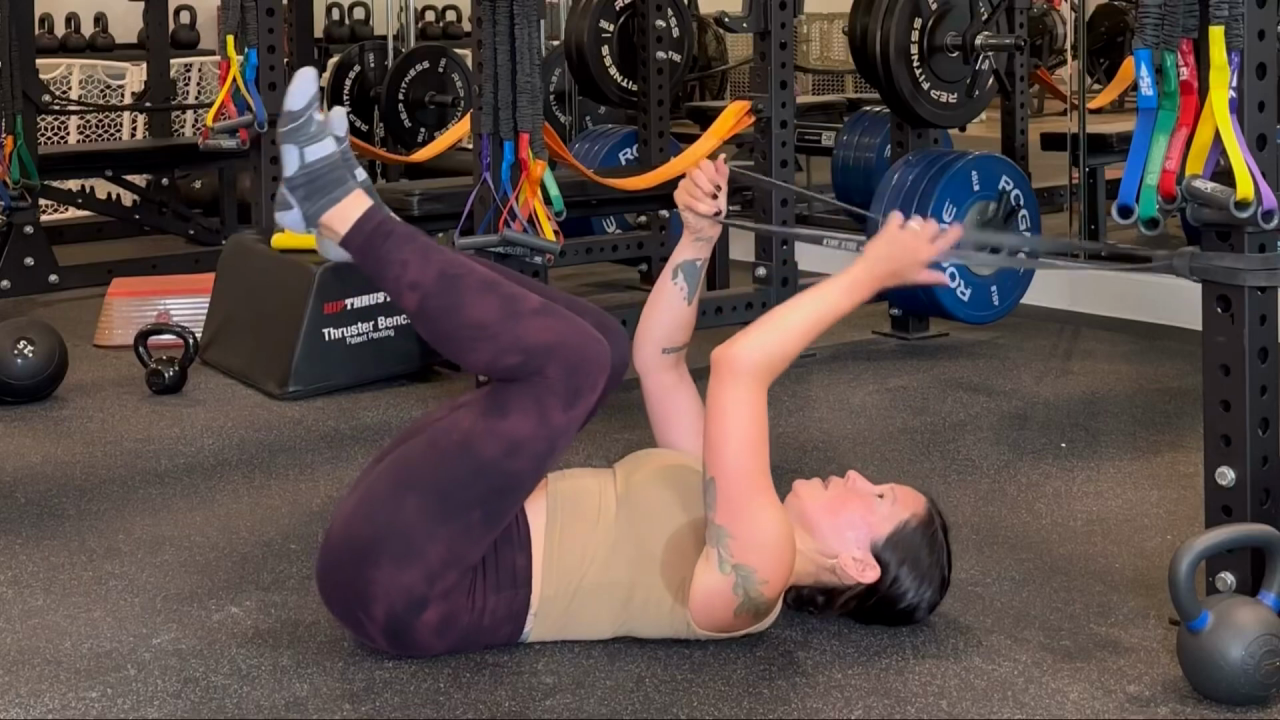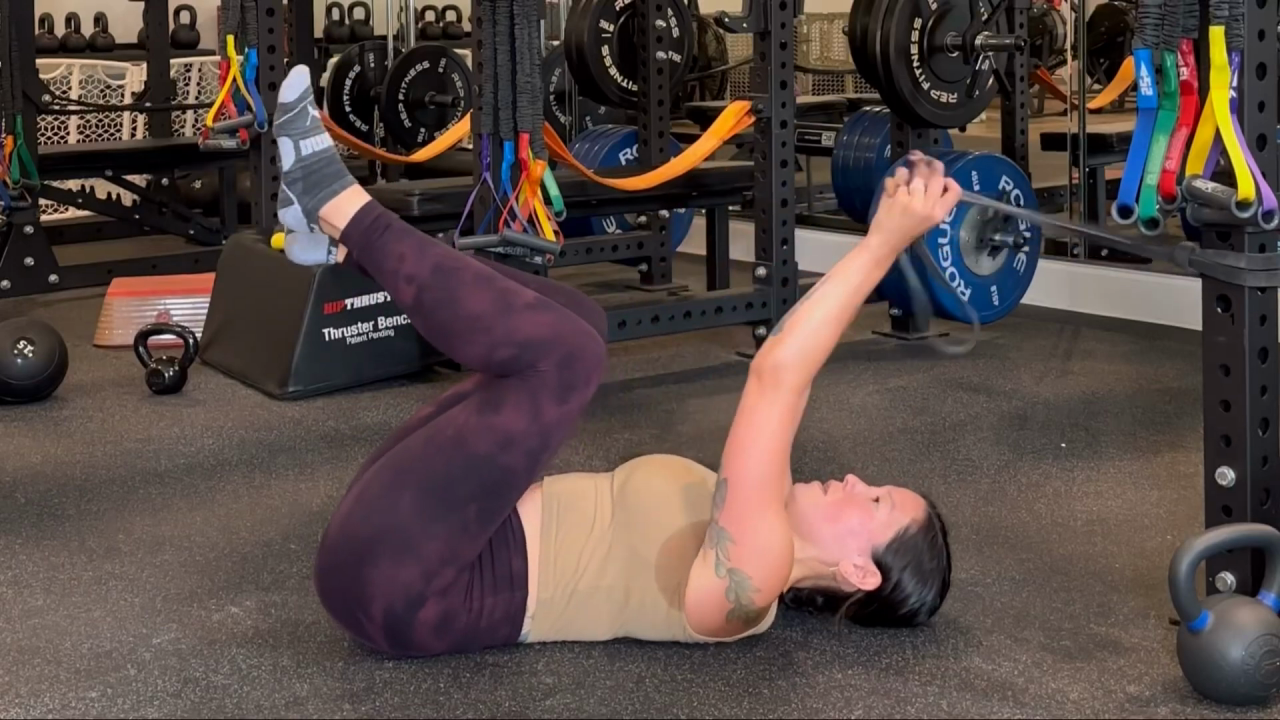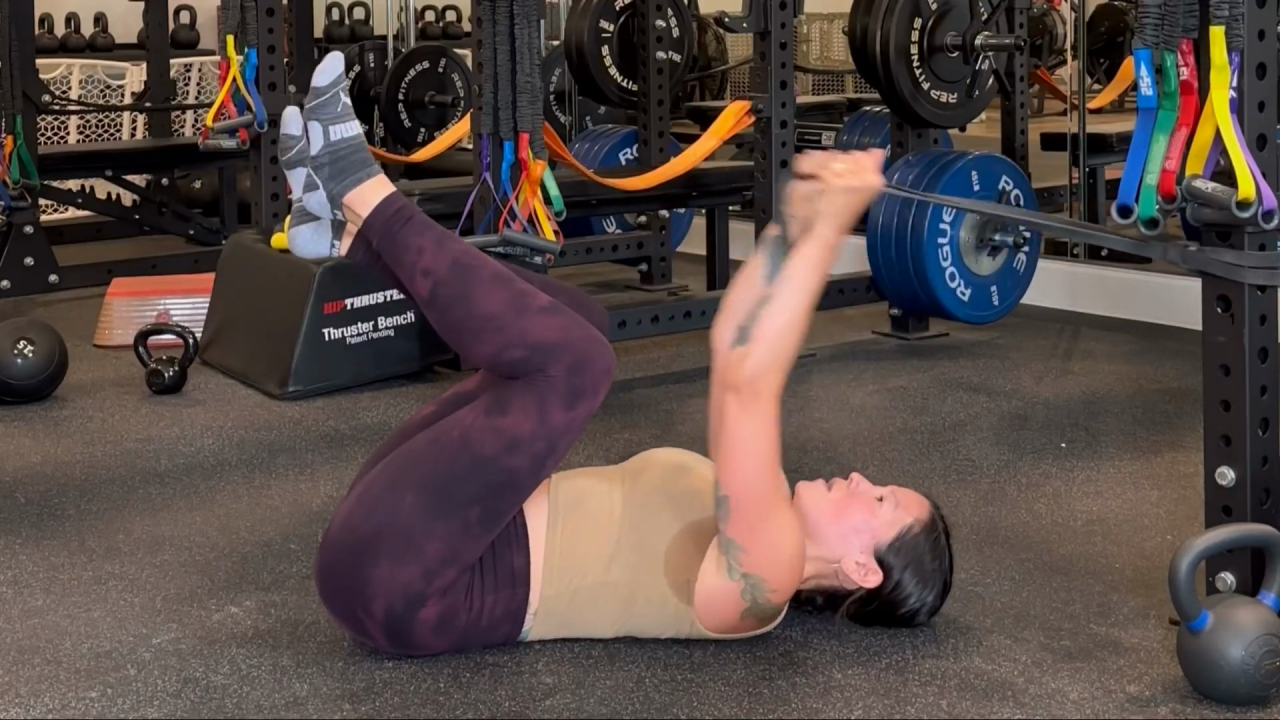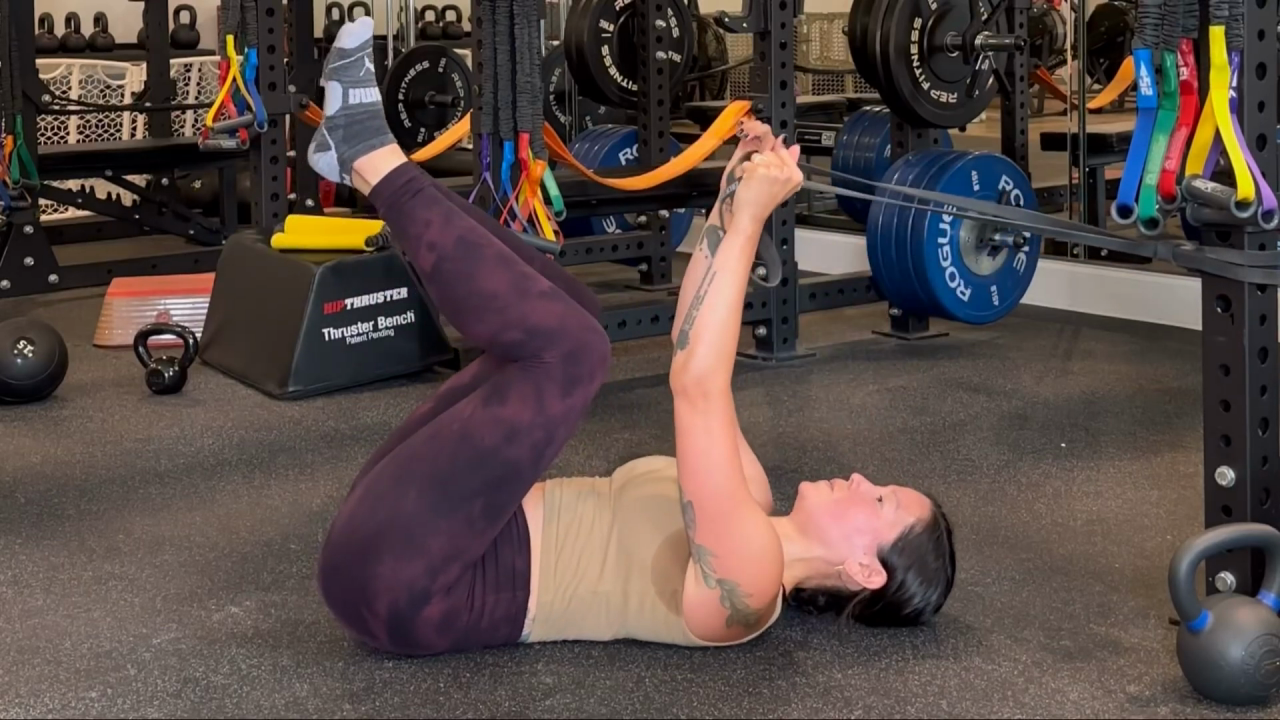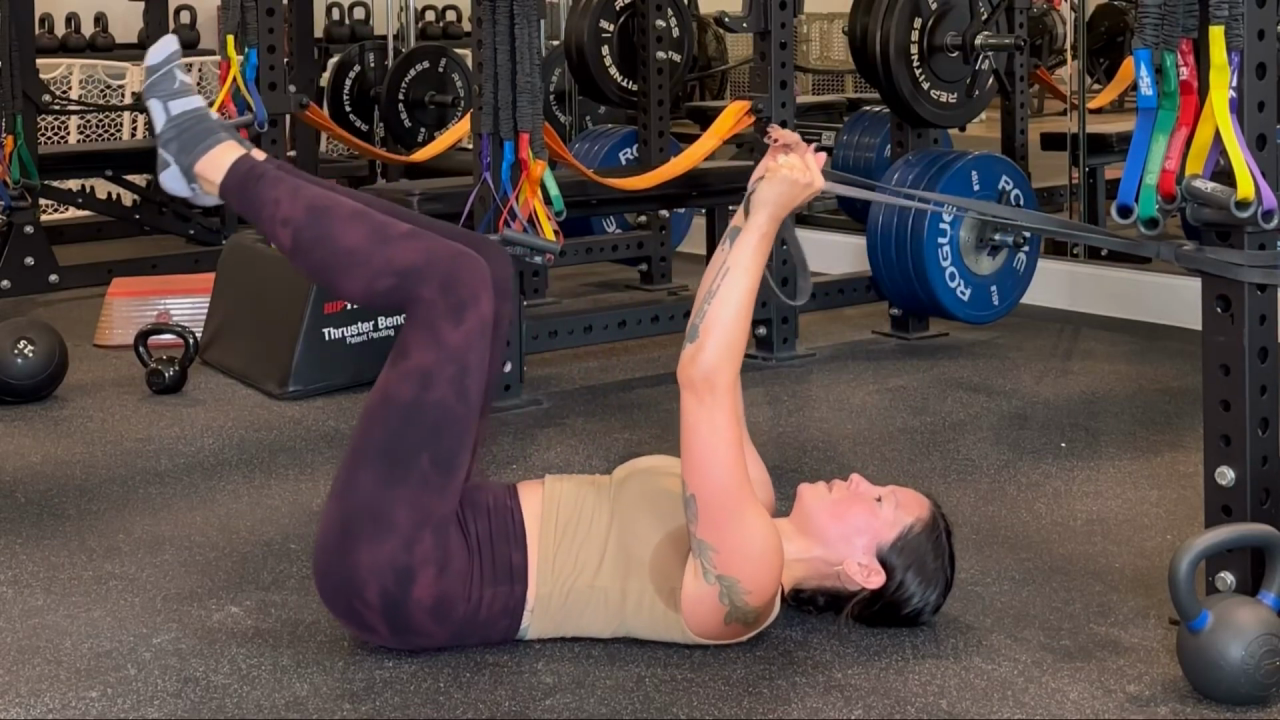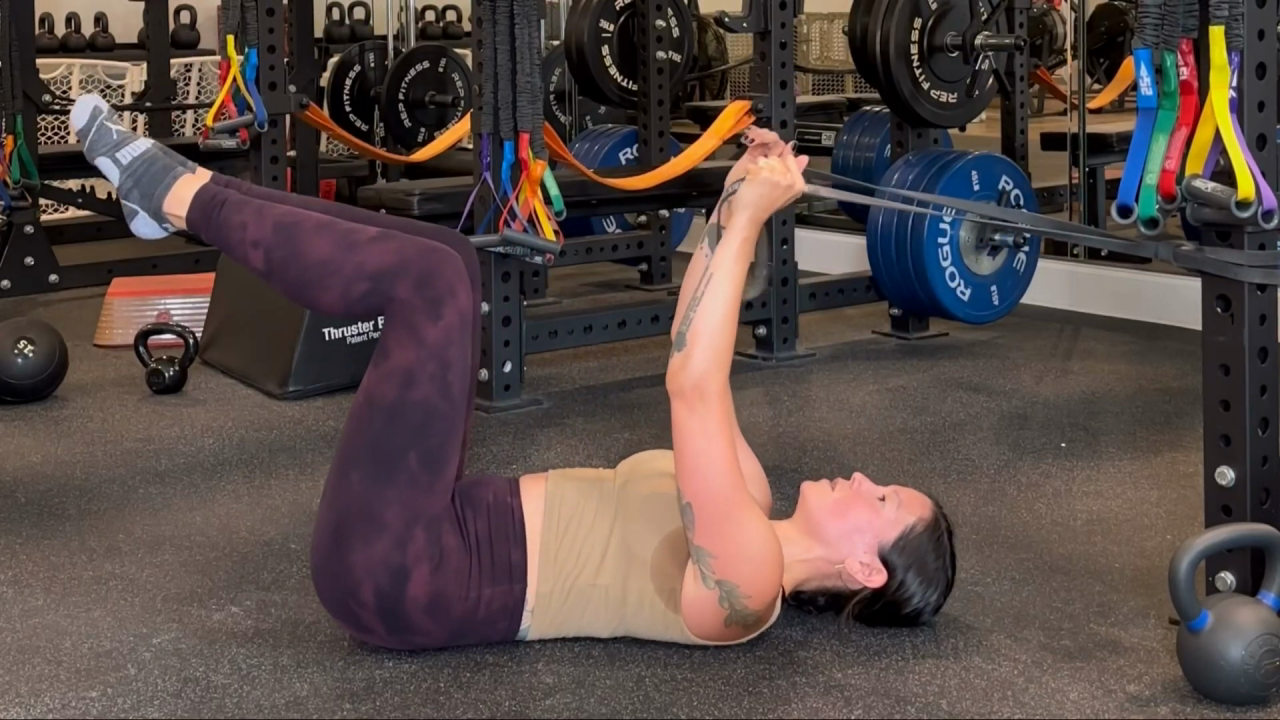
dt=0.7s
person 1, frame 1
left shoulder: (752, 576)
right shoulder: (737, 516)
left elbow: (737, 369)
right elbow: (661, 353)
left wrist: (865, 276)
right wrist: (699, 234)
left hip: (396, 574)
right hip: (407, 543)
left knee: (567, 355)
right knee: (598, 338)
left ankle: (340, 209)
right ankle: (365, 224)
person 1, frame 2
left shoulder: (750, 581)
right shoulder: (754, 532)
left elbow: (781, 375)
right elbow: (790, 364)
left wrist: (884, 243)
right wrist: (882, 242)
left hip: (394, 579)
right hip: (408, 529)
left knee: (562, 351)
right knee: (570, 319)
left ankle: (338, 204)
right ankle: (341, 242)
person 1, frame 3
left shoulder: (758, 582)
right shoulder: (755, 520)
left elbow: (746, 385)
right elbow: (734, 348)
left wrist: (826, 233)
right wrist: (798, 222)
left hip: (394, 574)
right hip: (416, 529)
left knee: (572, 354)
right knee: (570, 320)
left ankle: (364, 194)
right ankle: (349, 227)
person 1, frame 4
left shoulder: (743, 583)
right shoulder: (750, 512)
left elbow: (697, 386)
right elbow: (696, 353)
left wrist: (747, 222)
right wrist: (730, 205)
left hip: (397, 577)
right hip: (421, 524)
left knee: (568, 345)
right knee: (564, 317)
left ankle: (374, 163)
right ankle: (368, 162)
person 1, frame 5
left shoulder: (741, 583)
right shoulder: (747, 518)
left elbow: (703, 383)
right elbow: (712, 362)
left wrist: (765, 219)
right wrist: (758, 204)
left hip: (398, 577)
right hip: (461, 533)
left knee: (448, 281)
right knee: (478, 268)
left ankle: (218, 162)
right ankle: (236, 164)
person 1, frame 6
left shoulder: (743, 584)
right shoulder: (751, 510)
left elbow: (692, 389)
right elbow: (699, 365)
left wrist: (746, 220)
right wrist: (733, 209)
left hip: (393, 576)
right hip: (441, 530)
left knee: (426, 277)
right knee: (442, 259)
left ankle: (180, 197)
right ankle: (185, 187)
